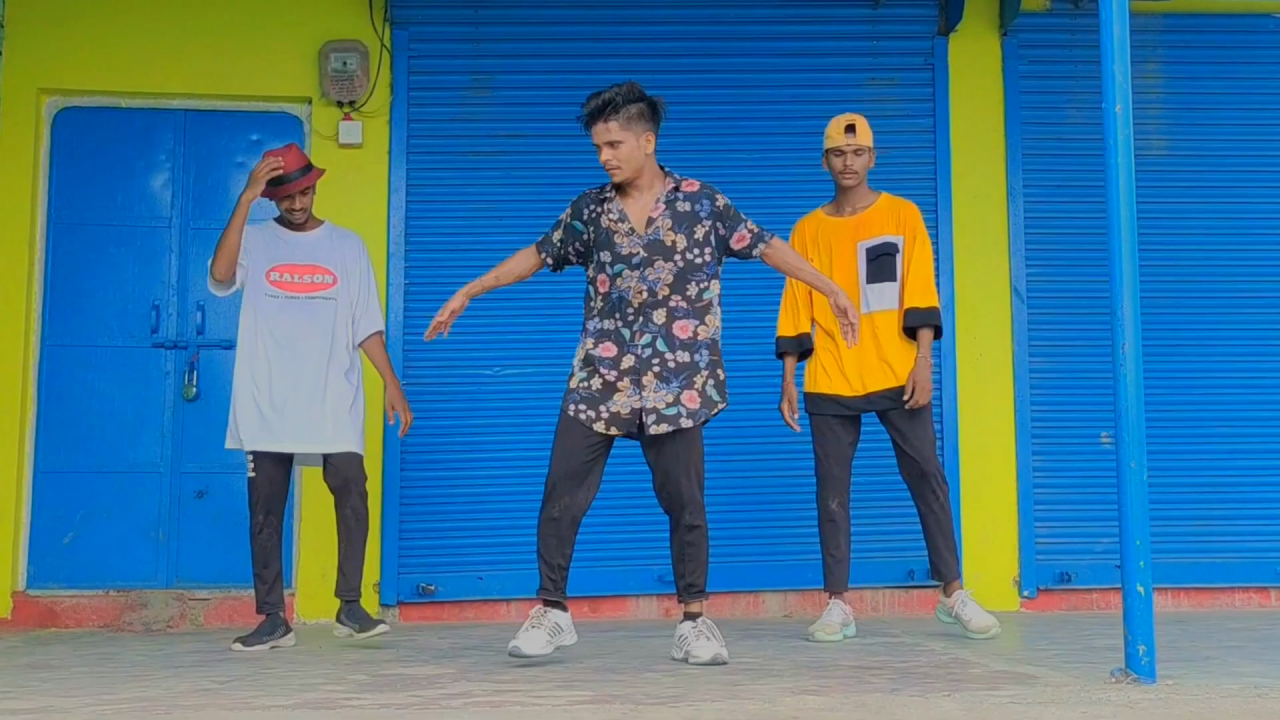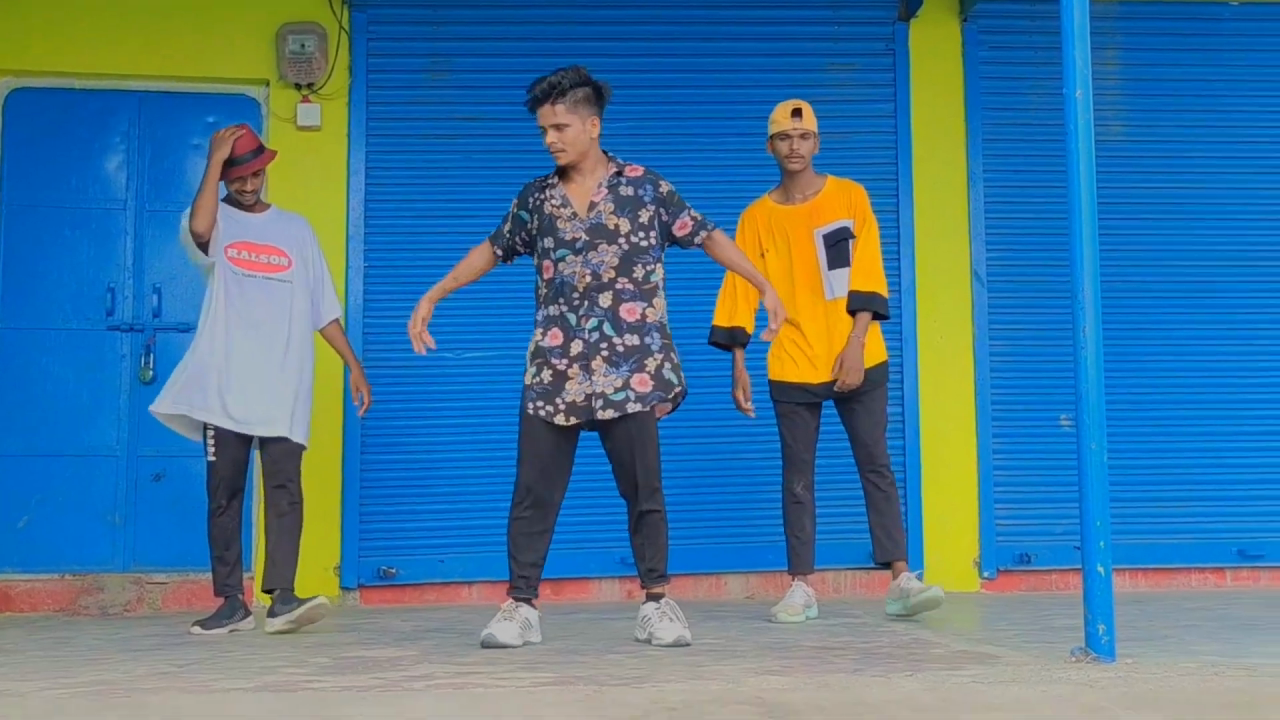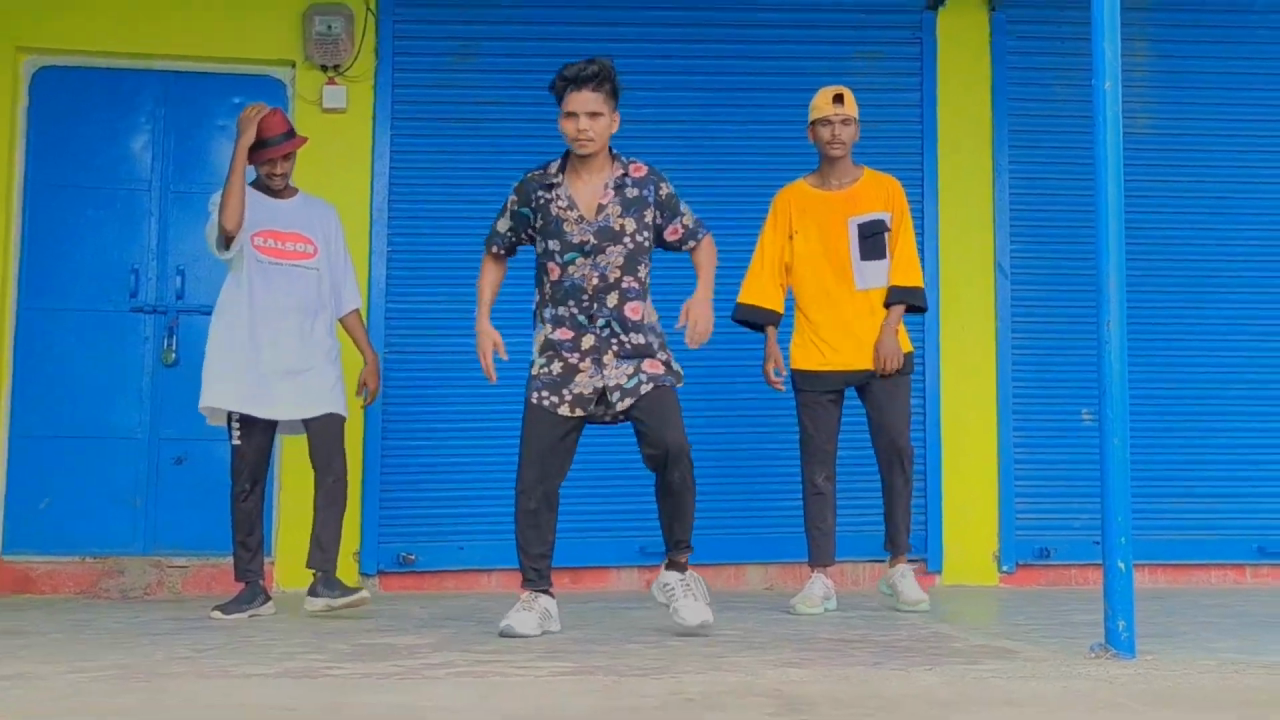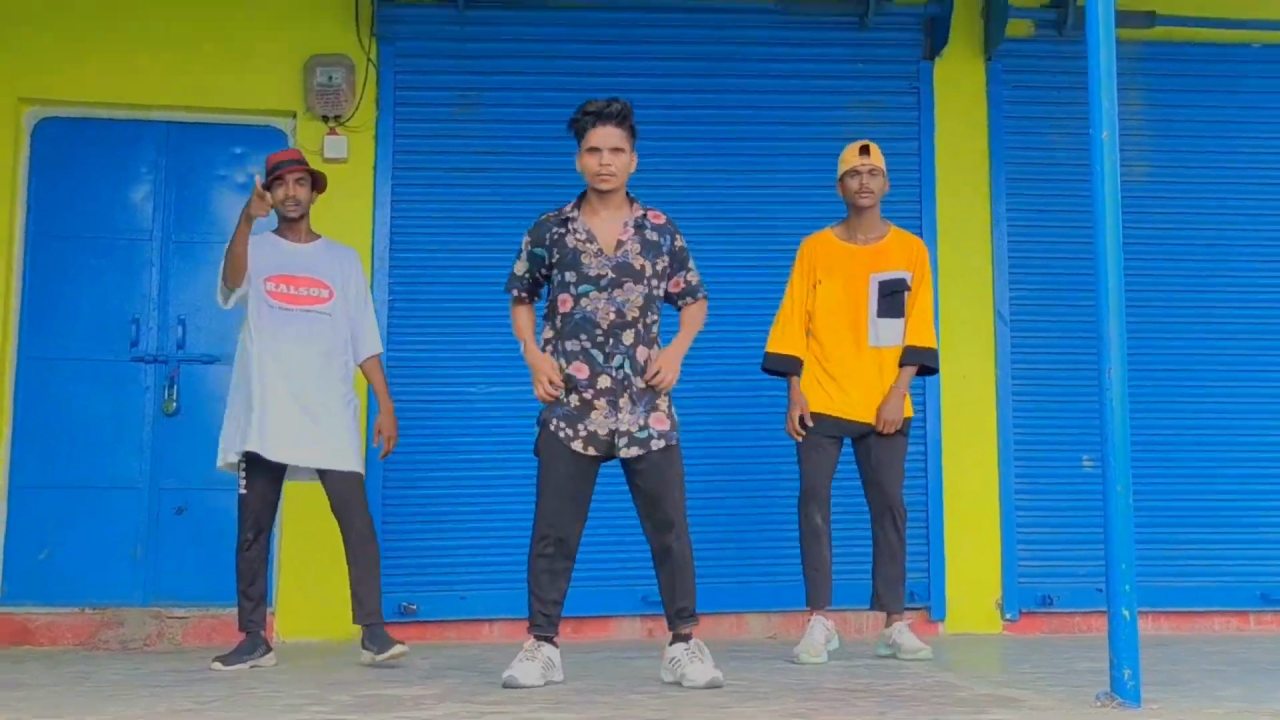
dt=0.2s
person 1, frame 1
left shoulder: (702, 202)
right shoulder: (589, 208)
left elbow: (766, 246)
right elbow: (537, 256)
left wrist: (832, 292)
right wrist: (465, 294)
left hip: (674, 380)
right hip: (598, 379)
left knee: (685, 503)
right knee: (563, 492)
left ankle: (693, 620)
right ankle: (551, 612)
person 1, frame 2
left shoulder: (645, 186)
right shoulder: (535, 196)
left elbow: (707, 237)
right elbow: (491, 250)
left wrist: (764, 286)
right wrist: (433, 296)
left hip: (628, 363)
right hip: (554, 365)
left knee: (641, 487)
right knee: (534, 491)
left ankle: (655, 602)
right ankle: (521, 606)
person 1, frame 3
left shoulder: (647, 183)
right shoulder: (532, 188)
left elbow: (699, 240)
right elbow: (496, 254)
left wrist: (703, 292)
right wrist: (484, 320)
left hip: (635, 352)
right hip: (558, 358)
left knee: (671, 450)
right knee: (536, 481)
left ankle: (677, 570)
right ankle: (537, 595)
person 1, frame 4
left shoulder: (662, 229)
right shoulder: (548, 230)
left elbow: (694, 302)
right elbow: (519, 300)
left wrist: (678, 350)
right wrist: (534, 354)
left hip: (645, 403)
right hip: (571, 404)
left knee: (668, 525)
right knee: (554, 529)
left ankle: (683, 645)
right ankle: (542, 646)
person 2, frame 1
left shoulder: (903, 214)
right shoulder: (808, 229)
left elbow: (921, 293)
right elbow: (797, 308)
left wrist: (922, 362)
right wrist: (788, 378)
left hip: (900, 374)
right hip: (831, 381)
left knee: (928, 479)
right knee: (833, 489)
left ankle: (954, 597)
right ankle: (838, 603)
person 2, frame 2
left shoulder: (852, 197)
right shoulder: (757, 217)
left elbow: (869, 275)
right elbow: (740, 292)
left wrist: (857, 342)
right wrist: (738, 366)
left hip: (860, 359)
right hip: (793, 366)
left knee: (876, 462)
right knee: (798, 473)
left ankle: (902, 578)
right ankle: (801, 585)
person 2, frame 3
left shoulder: (888, 190)
right shoulder: (790, 200)
left elbow: (904, 265)
right elbow: (769, 273)
left wrist: (892, 328)
right wrist: (770, 344)
left hip: (882, 348)
right hip: (816, 356)
left knee: (896, 451)
right knee: (818, 463)
left ankle: (899, 569)
right ankle: (820, 578)
person 2, frame 4
left shoulder: (911, 250)
right shoulder: (815, 249)
left elbow: (918, 327)
right elbow: (792, 323)
left wrist: (899, 391)
right wrist: (794, 390)
left hip: (883, 404)
right hip: (821, 401)
left knee: (888, 507)
right knee: (814, 503)
left ankle: (893, 624)
right ankle: (820, 622)
person 3, frame 1
left shoulder: (347, 245)
right shoulder: (253, 239)
left elbow: (366, 324)
right elbow: (220, 276)
left wrist: (391, 383)
right wrist: (248, 193)
left hip: (332, 401)
right hip: (266, 401)
left knee: (351, 494)
right knee: (264, 507)
left ankle: (349, 606)
right ankle: (273, 618)
person 3, frame 2
left shoulder: (297, 229)
right shoulder: (210, 218)
left elbow: (322, 307)
right elbow: (201, 232)
left wrist: (353, 364)
right wrist: (215, 158)
left hip: (285, 385)
right hip: (225, 383)
left knee: (285, 488)
right knee: (224, 491)
left ankle: (282, 598)
right ankle: (232, 601)
person 3, frame 3
left shoulder: (322, 214)
right shoulder: (235, 203)
left elbow: (344, 295)
right elbow: (226, 233)
left wrist: (369, 356)
right wrist: (242, 147)
left hip: (314, 366)
right hip: (250, 368)
left knee: (331, 462)
right knee: (247, 476)
left ankle: (323, 580)
right ankle: (252, 587)
person 3, frame 4
left shoulder: (343, 260)
right shoulder: (252, 248)
left elbow: (365, 340)
right elbow: (232, 284)
left wrist: (385, 404)
right wrist: (248, 215)
left hip: (330, 413)
right hip: (264, 413)
left knee: (355, 516)
right knee: (253, 525)
left ankle: (373, 630)
right ankle: (254, 637)
